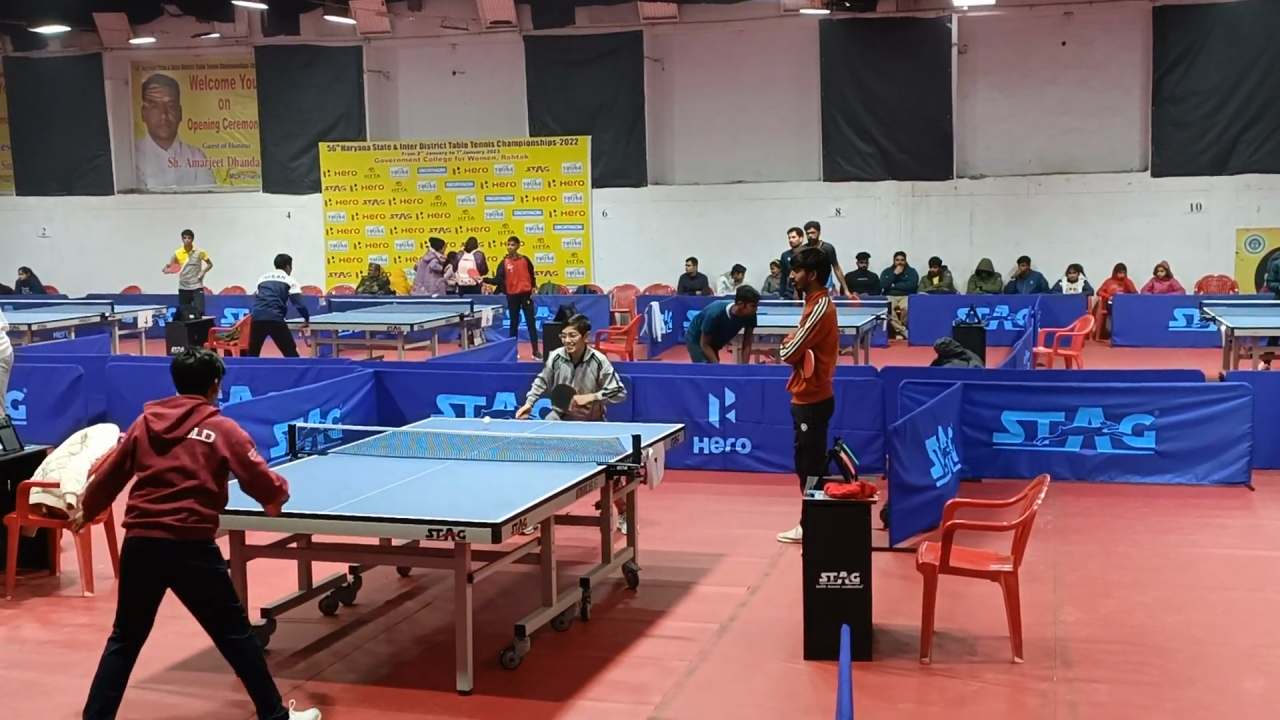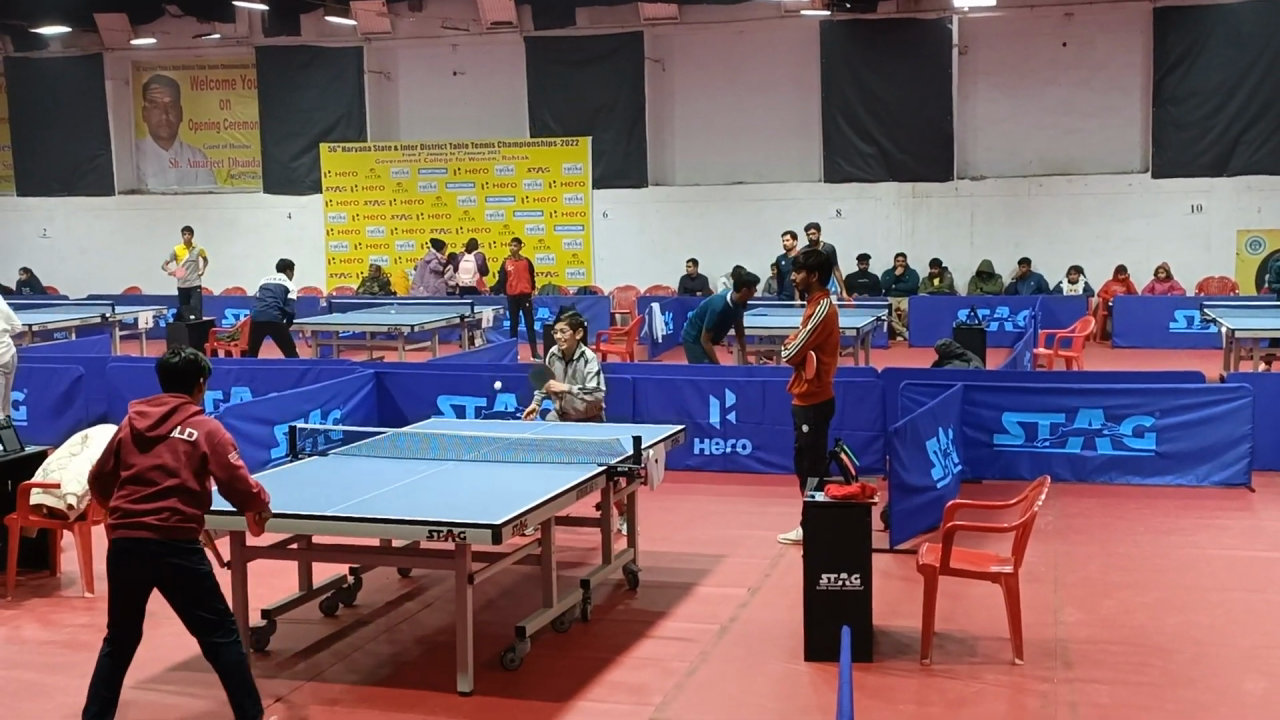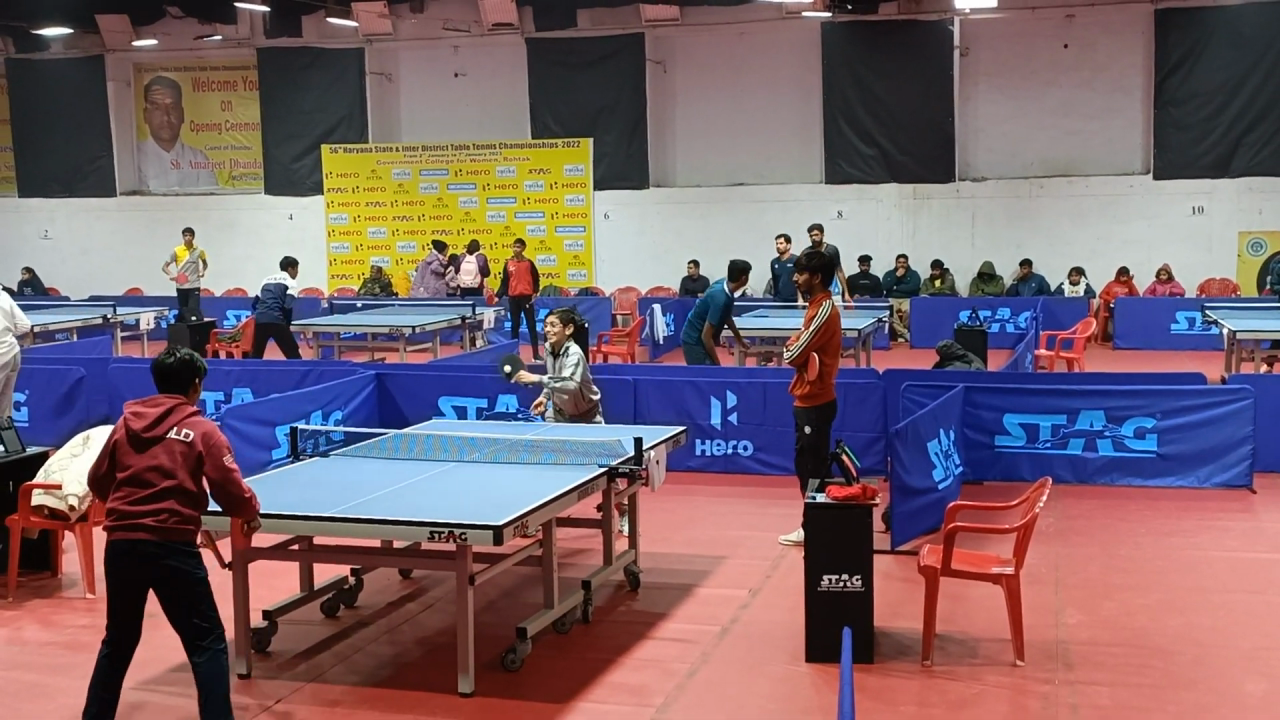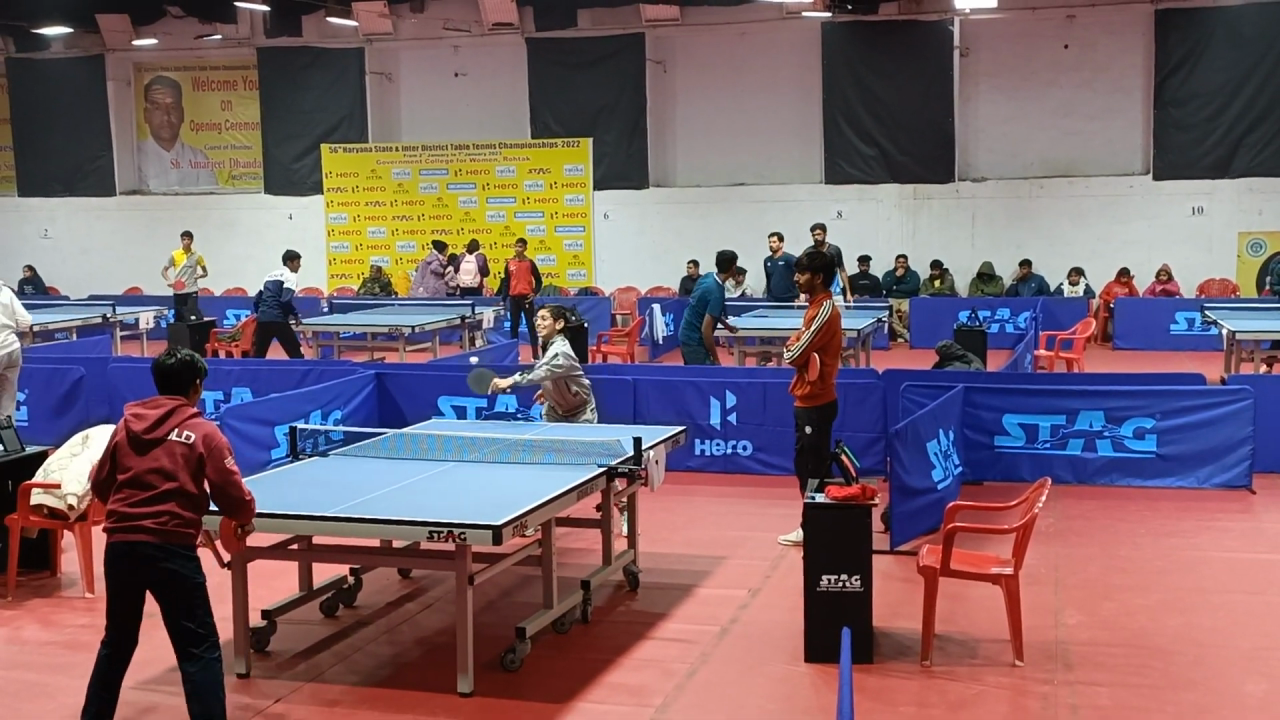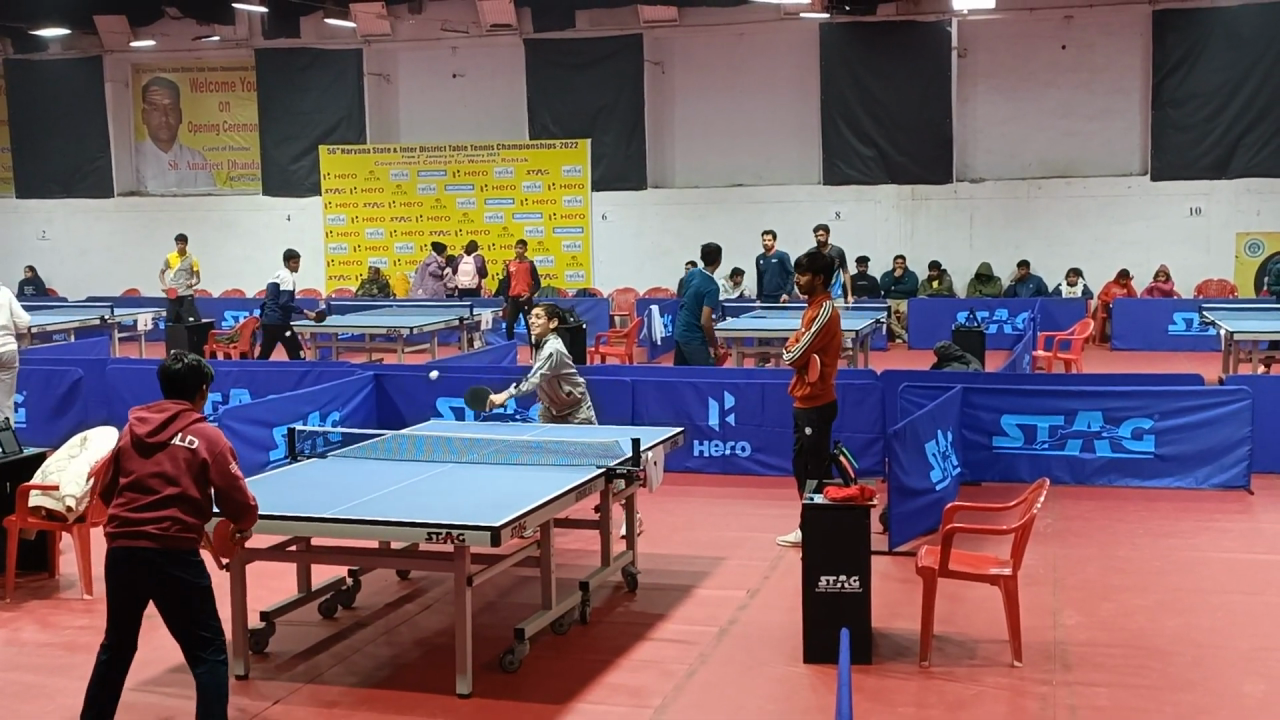
dt=0.1s
person 1, frame 1
left shoulder: (142, 424)
right shoulder: (222, 429)
left elbow: (106, 479)
right elbow: (265, 485)
left wrist: (86, 509)
right wrist: (280, 493)
left hip: (138, 545)
right hip: (190, 546)
left knee: (126, 637)
right knee: (235, 633)
person 1, frame 2
left shoulder: (129, 424)
right shoulder: (206, 429)
left elbow: (99, 480)
right elbow: (242, 490)
left wrist: (119, 509)
right wrist: (261, 507)
left hip: (124, 545)
right hip: (174, 546)
left knee: (120, 639)
right knee: (221, 635)
person 1, frame 3
left shoulder: (125, 425)
right shoulder: (202, 430)
left elbow: (98, 483)
right elbow: (234, 495)
right wrist: (251, 515)
left hip: (121, 546)
right hip: (171, 547)
left knee: (117, 641)
right knee: (207, 644)
person 1, frame 4
left shoulder: (125, 426)
right shoulder: (203, 432)
left elbow: (100, 486)
right elbow: (233, 498)
right wrist: (246, 518)
left hip: (120, 547)
right hip: (171, 550)
left knee: (116, 642)
right knee: (200, 650)
person 1, frame 5
left shoulder: (131, 430)
right shoulder: (208, 437)
left elbow: (107, 492)
right elbow: (240, 506)
right wrist: (241, 524)
left hip: (122, 551)
right hip: (173, 555)
left knee: (116, 647)
right knee: (208, 653)
person 2, frame 1
left shoulder: (820, 308)
right shoulder: (815, 304)
left elbow: (789, 353)
right elbow: (797, 345)
left wrist: (788, 347)
right wrist: (791, 345)
left hip: (812, 399)
right hip: (806, 396)
left knee: (812, 466)
right knee: (805, 464)
person 2, frame 2
left shoulder: (822, 309)
right shoulder: (816, 305)
left elbow: (790, 355)
right elbow: (796, 345)
left wrist: (790, 348)
right wrist: (793, 346)
left hip: (813, 400)
right hip: (807, 398)
left knee: (813, 467)
right knee: (804, 465)
person 2, frame 3
left shoulder: (824, 311)
right shoulder: (816, 307)
left elbow: (794, 355)
right elbow: (795, 346)
left wrist: (793, 351)
right wrist: (794, 349)
left hip: (815, 402)
right hip: (807, 399)
left knee: (815, 468)
right knee: (805, 466)
person 2, frame 4
left shoulder: (825, 311)
right shoulder: (815, 307)
left elbow: (794, 356)
right elbow: (795, 346)
left wrist: (793, 350)
right wrist: (794, 348)
left hip: (816, 402)
right hip: (807, 399)
left knee: (815, 468)
right knee: (804, 466)
person 2, frame 5
left shoulder: (825, 312)
right shoulder: (812, 308)
left elbow: (795, 356)
right elbow: (793, 348)
left wrist: (792, 353)
right wrist: (793, 351)
left hip: (816, 403)
right hip: (804, 400)
left knee: (816, 469)
right knee: (802, 466)
person 3, frame 1
left shoulder: (598, 361)
right shoulder: (556, 357)
left elbow: (619, 392)
right elbow: (541, 381)
left wrist: (591, 397)
right wrist: (530, 402)
left hip: (590, 421)
right hip: (559, 418)
left knee: (611, 469)
right knee: (538, 464)
left ankle: (624, 515)
right ankle: (532, 515)
person 3, frame 2
left shoulder: (589, 359)
right shoulder: (553, 355)
left elbow: (596, 394)
left wrist: (565, 388)
right wrist: (536, 402)
left hip: (589, 421)
right hip: (559, 418)
left knee: (608, 471)
right knee: (539, 465)
left ankle: (624, 516)
right ankle: (533, 515)
person 3, frame 3
left shoulder: (573, 354)
right shoulder: (550, 349)
left elbow: (569, 384)
left wrist: (534, 379)
right wrist: (545, 396)
left hip: (586, 418)
right hip: (559, 414)
left knee: (603, 468)
right knee: (542, 464)
left ankle: (625, 515)
right ankle: (536, 517)
person 3, frame 4
left shoulder: (559, 349)
right shoulder: (547, 344)
left elbow: (542, 373)
left wrist: (509, 381)
right wrist: (547, 390)
left hip: (579, 413)
right hip: (554, 411)
left knee: (598, 464)
right knee: (540, 463)
left ankle: (624, 512)
right ankle: (536, 516)
person 3, frame 5
left shoulder: (552, 349)
right shoulder: (536, 342)
left elbow: (536, 381)
left wrist: (505, 395)
right wrist: (543, 398)
left hip: (575, 412)
right hip: (550, 412)
left knee: (600, 463)
right knee: (538, 464)
left ankle: (630, 510)
right ankle: (536, 518)
